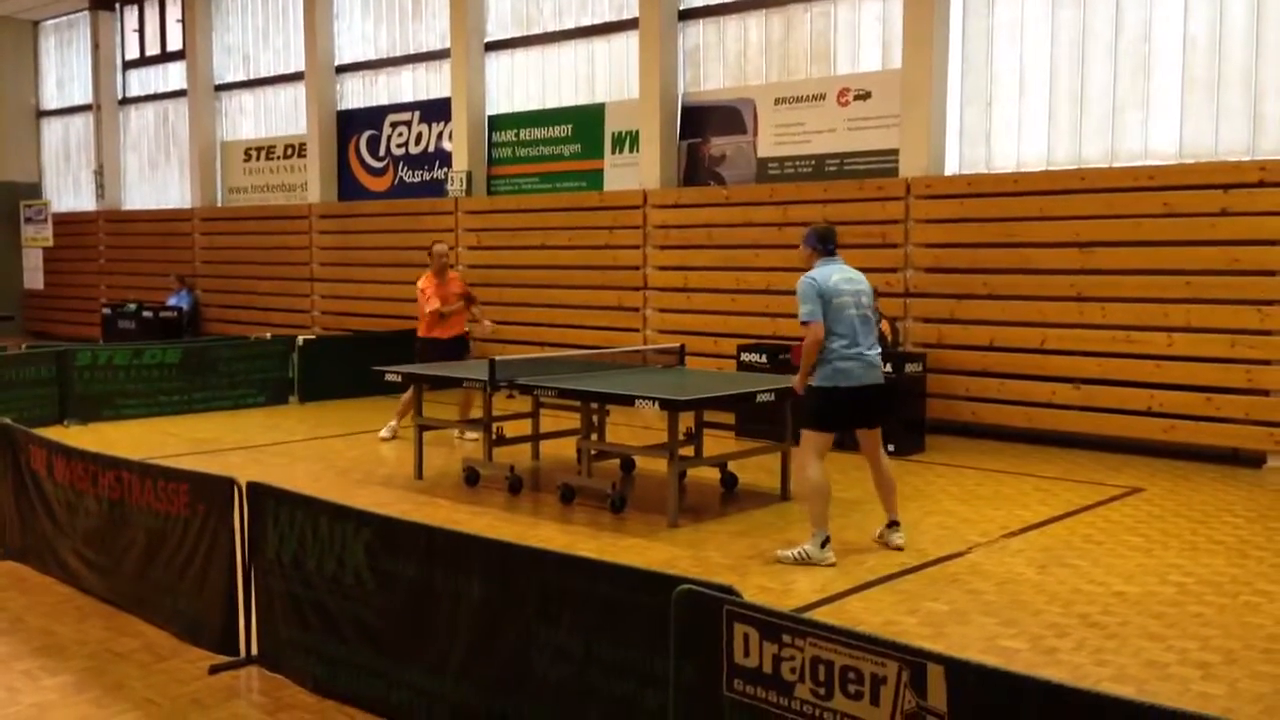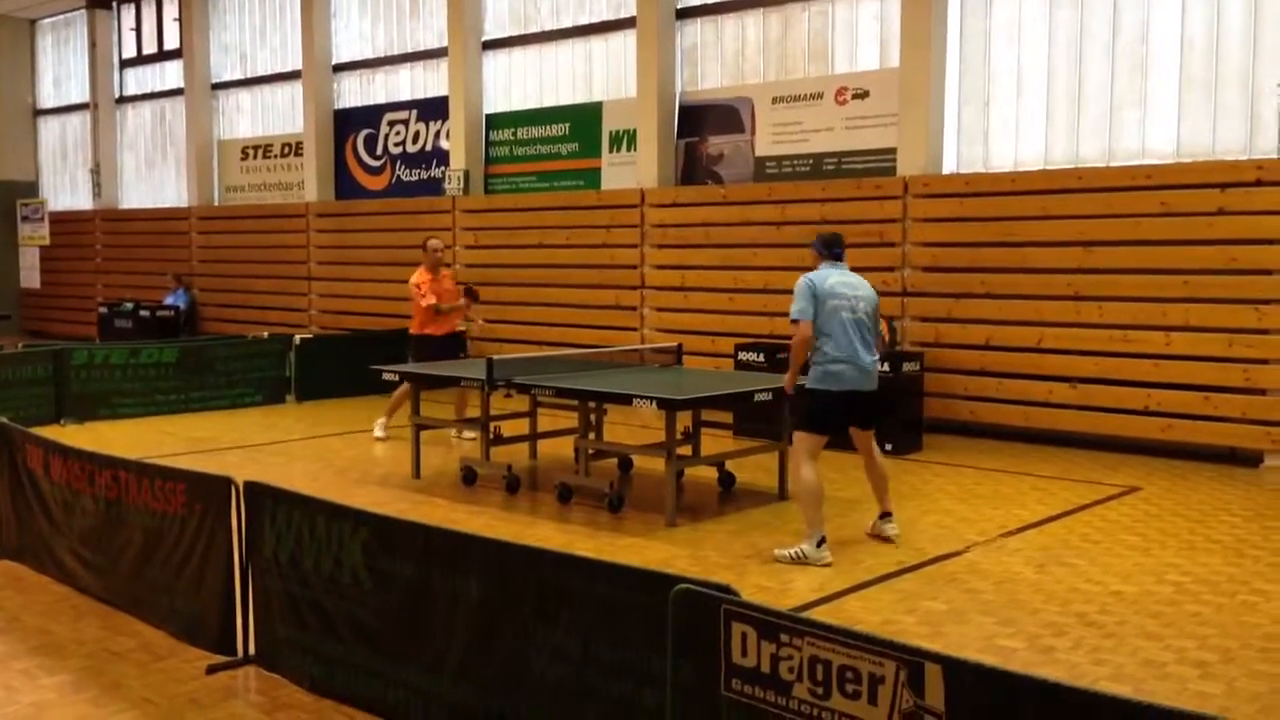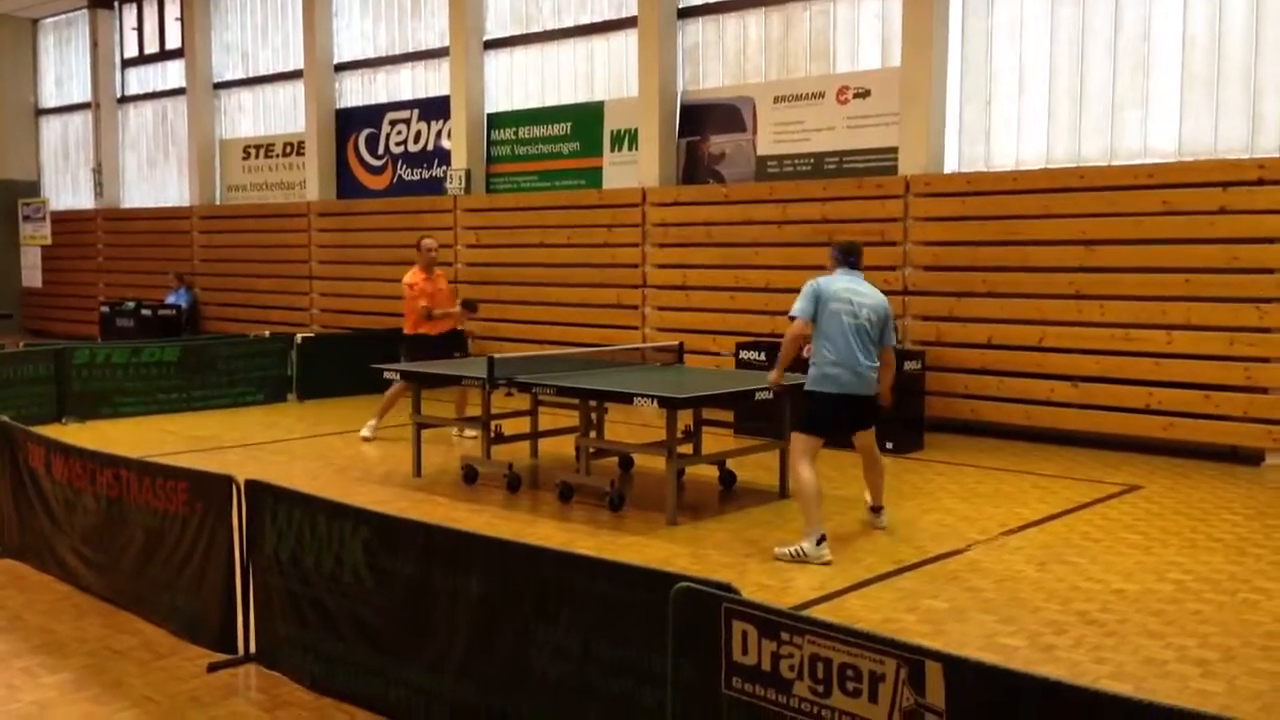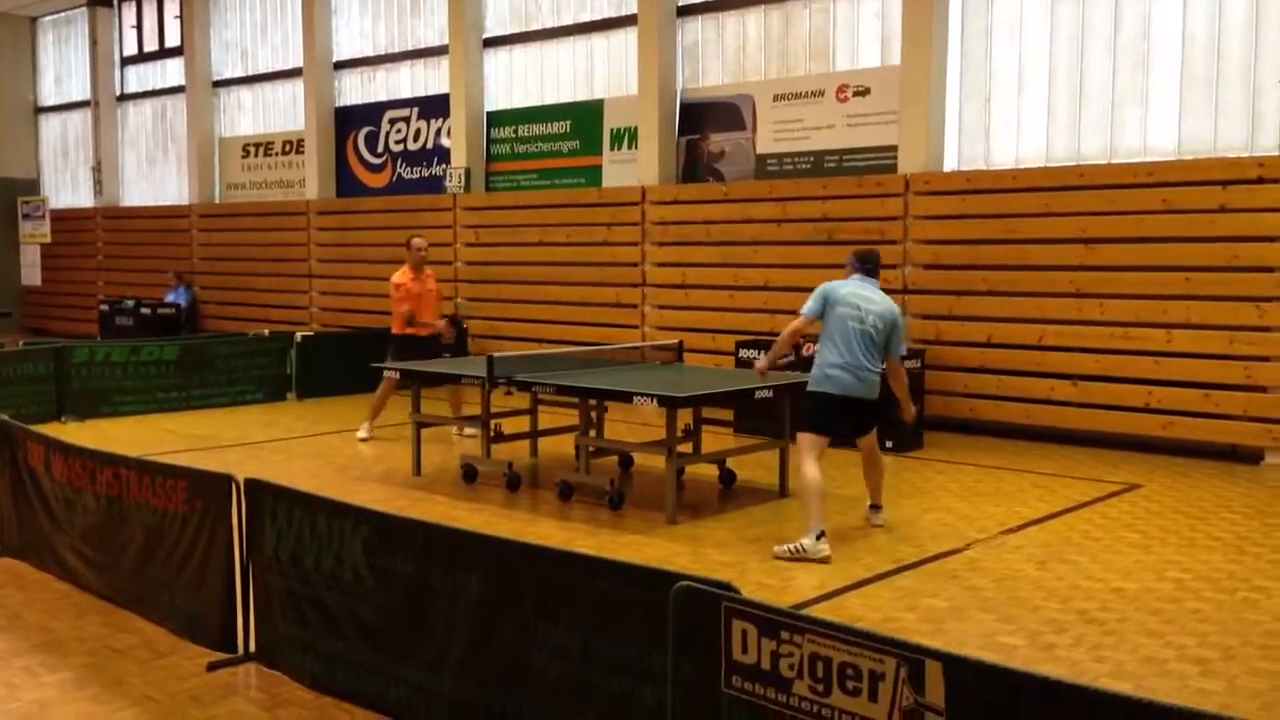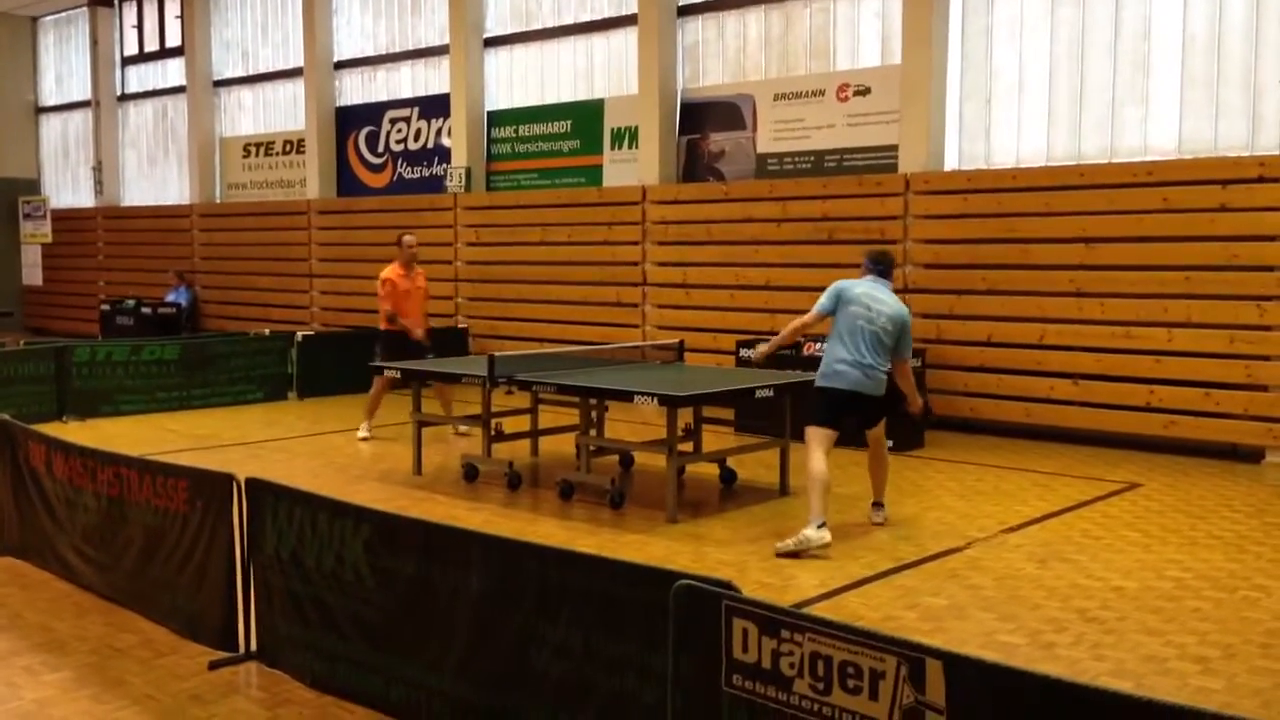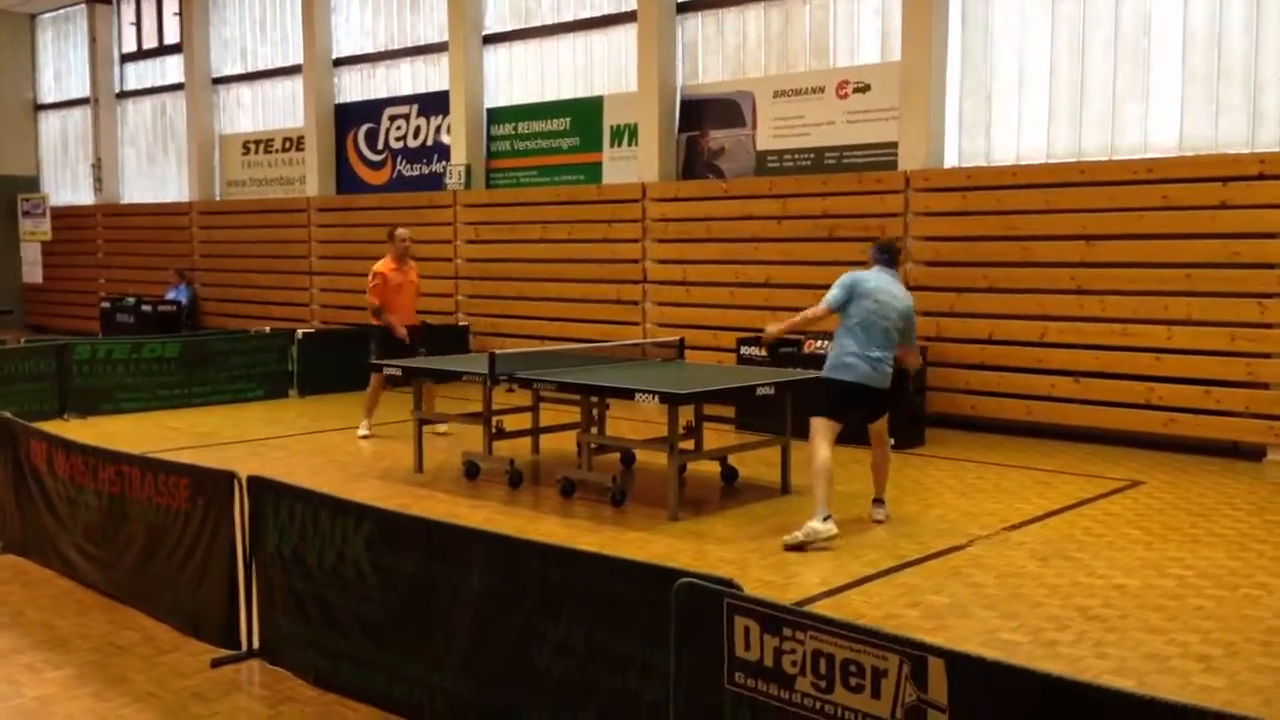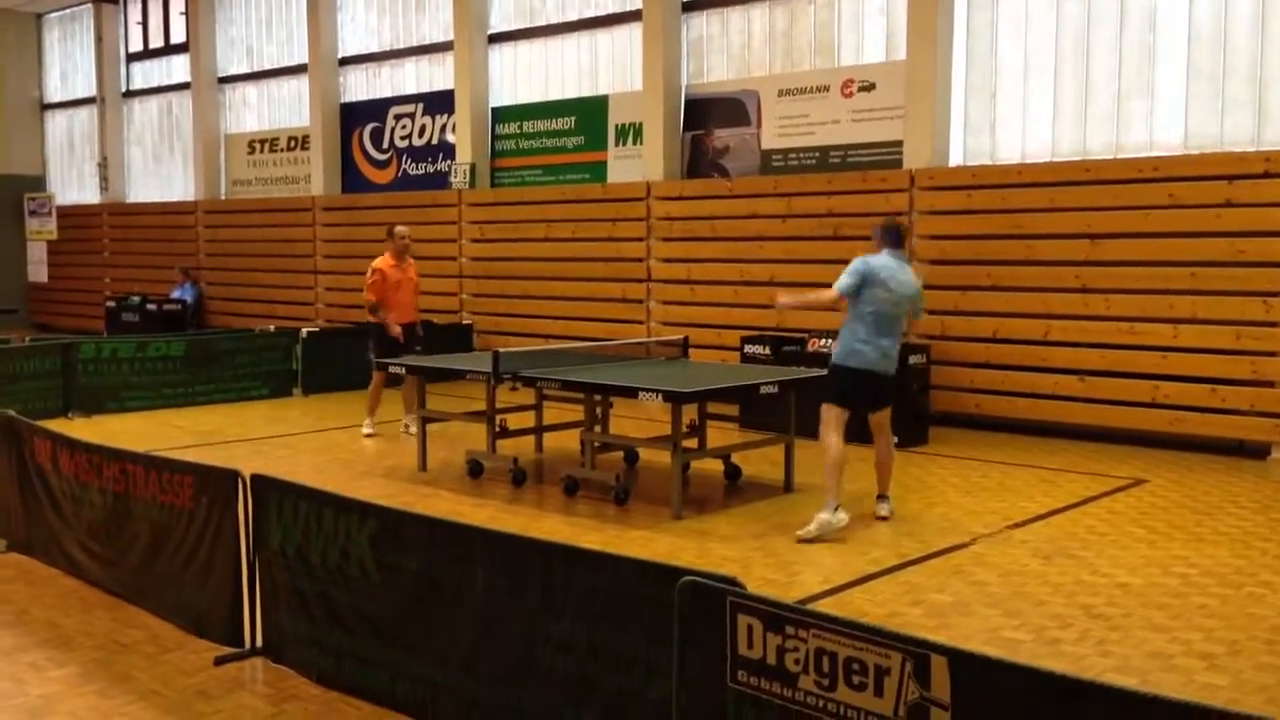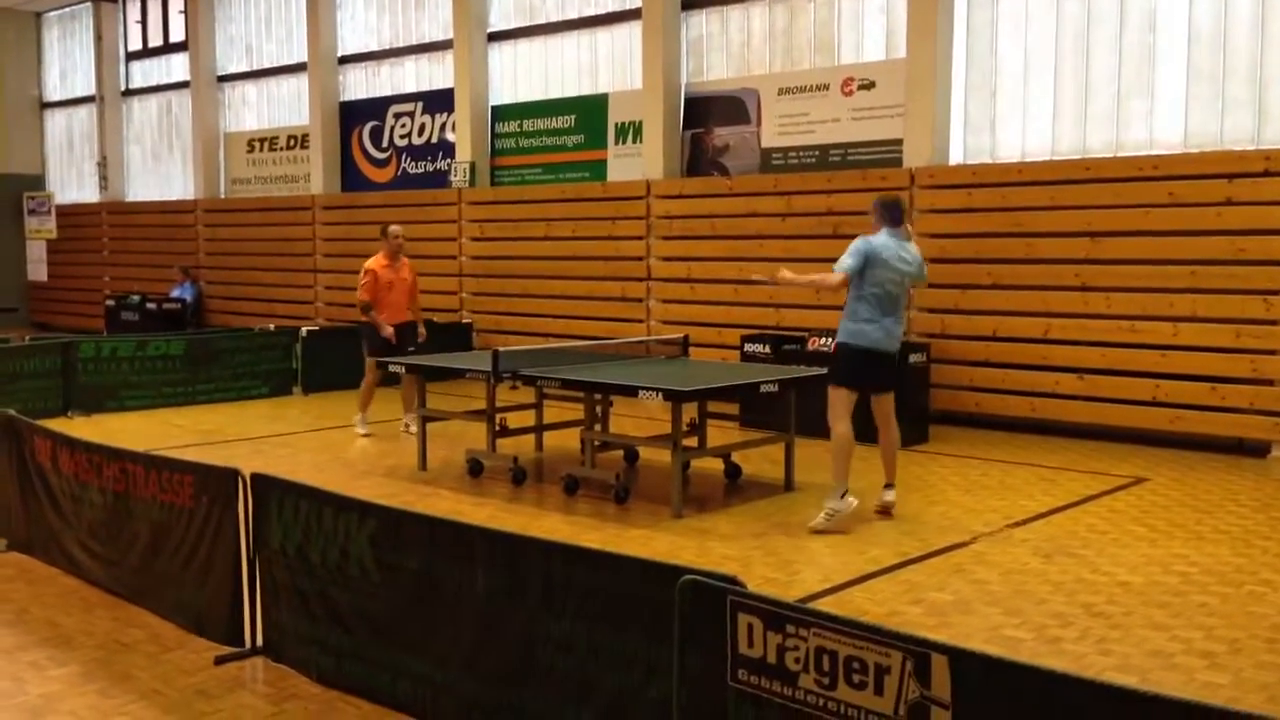
dt=0.1s
person 1, frame 1
left shoulder: (812, 281)
right shoulder: (860, 279)
left elbow: (815, 336)
left wrist: (802, 375)
left hip: (834, 380)
right hip: (871, 378)
left knee: (809, 457)
right knee: (875, 453)
left ankle: (820, 543)
right ankle: (893, 528)
person 1, frame 2
left shoulder: (810, 282)
right shoulder: (865, 286)
left elbow: (804, 334)
left wrist: (792, 374)
left hip: (827, 382)
right hip: (866, 382)
left knee: (802, 458)
right knee: (868, 449)
left ankle: (816, 543)
right ankle: (886, 520)
person 1, frame 3
left shoulder: (819, 286)
right shoulder: (879, 299)
left elbow: (796, 332)
right elbow: (888, 356)
left wrist: (779, 370)
right wrist: (885, 388)
left hip: (825, 384)
right hip: (864, 386)
left knee: (801, 458)
right knee: (869, 448)
left ankle: (815, 541)
right ankle: (877, 509)
person 1, frame 4
left shoulder: (831, 289)
right shoulder: (891, 309)
left elbow: (797, 328)
right elbow: (894, 366)
left wrist: (769, 359)
right wrist: (906, 403)
left hip: (827, 386)
right hip: (866, 390)
left knee: (808, 459)
right knee: (869, 448)
left ankle: (814, 538)
right ankle: (876, 509)
person 1, frame 5
left shoulder: (844, 287)
right shoulder: (901, 311)
left elbow: (807, 322)
right elbow: (901, 366)
left wrist: (769, 346)
right wrist: (913, 398)
left hip: (834, 381)
right hip: (873, 387)
left knee: (816, 452)
right knee: (878, 443)
left ankle: (816, 528)
right ankle: (878, 507)
person 1, frame 6
left shoulder: (855, 279)
right shoulder: (905, 300)
left elbow: (819, 313)
right elbow: (909, 354)
left wrist: (780, 328)
right wrist: (914, 364)
left hip: (841, 374)
right hip: (878, 379)
left knee: (820, 443)
right knee: (880, 438)
left ankle: (821, 520)
right ankle: (879, 504)
person 1, frame 7
left shoulder: (867, 264)
right shoulder: (912, 282)
left elbow: (832, 297)
left wrist: (791, 301)
left hip: (850, 360)
right hip: (884, 365)
left knee: (831, 431)
right knee: (882, 433)
left ankle: (832, 509)
right ankle: (883, 501)
person 1, frame 8
left shoulder: (867, 244)
right shoulder: (912, 254)
left elbow: (836, 280)
left wrist: (792, 279)
right wrist: (910, 241)
left hip: (857, 341)
right hip: (888, 346)
left knee: (838, 417)
right knee: (887, 419)
left ankle: (840, 497)
right ankle: (889, 490)
person 2, frame 1
left shoulder: (456, 277)
right shoulder: (424, 285)
left elbow: (469, 303)
right elbow: (439, 314)
left wrist: (482, 319)
right wrist: (459, 307)
left hip: (457, 338)
right hip: (431, 341)
left ankle: (462, 428)
right ankle: (394, 424)
person 2, frame 2
left shoulder: (448, 275)
right shoulder: (418, 281)
right elbow: (436, 309)
left wrist: (472, 317)
right wrist: (459, 304)
left hip: (449, 336)
right hip: (424, 338)
right knee: (410, 385)
left ankle: (459, 428)
right ankle: (383, 421)
person 2, frame 3
left shoulder: (441, 275)
right shoulder: (411, 281)
right elbow: (426, 313)
left wrist: (460, 317)
right wrist: (452, 312)
left hip: (444, 335)
right hip: (418, 338)
right knee: (402, 385)
left ankle: (460, 426)
right ankle: (373, 423)
person 2, frame 4
left shoulder: (430, 275)
right shoulder: (400, 281)
right elbow: (407, 317)
left wrist: (443, 327)
right wrist: (435, 324)
left hip: (430, 337)
right hip: (405, 339)
right knee: (388, 384)
left ankle: (459, 425)
right ankle: (367, 425)
person 2, frame 5
left shoulder: (419, 273)
right shoulder: (388, 277)
right elbow: (388, 314)
left wrist: (422, 330)
right wrist: (410, 330)
left hip: (417, 335)
right hip: (393, 336)
right knee: (380, 383)
left ankle: (454, 422)
right ankle: (366, 424)
person 2, frame 6
left shoulder: (412, 267)
right shoulder: (380, 270)
right elbow: (375, 308)
left wrist: (411, 325)
right wrist: (395, 327)
left hip: (410, 329)
right hip: (386, 331)
right knee: (378, 380)
right ankle: (366, 422)
person 2, frame 7
left shoulder: (411, 265)
right shoulder: (379, 267)
right elbow: (371, 304)
left wrist: (418, 324)
right wrist: (390, 325)
left hip: (407, 326)
right hip: (383, 328)
left knee: (412, 374)
right knee: (380, 377)
left ankle: (409, 420)
right ankle: (369, 420)
person 2, frame 8
left shoulder: (407, 265)
right shoulder: (372, 267)
left elbow: (412, 297)
right elbow: (363, 304)
left wrist: (420, 324)
right wrist: (382, 326)
left hip: (403, 325)
right hip: (376, 327)
left knee: (408, 374)
right knee: (373, 375)
left ankle: (409, 420)
right ankle: (361, 418)
